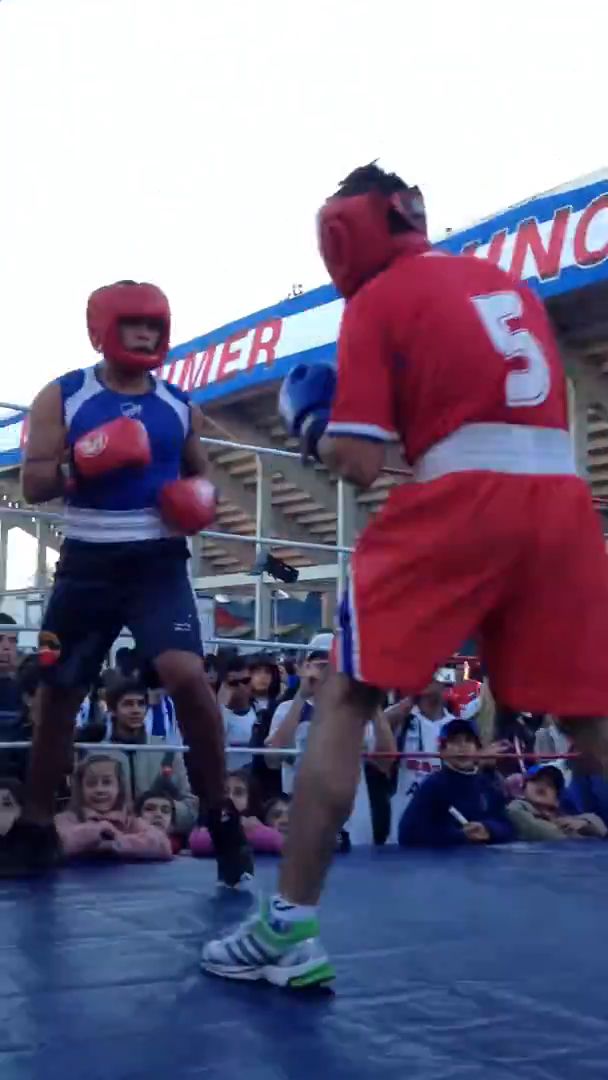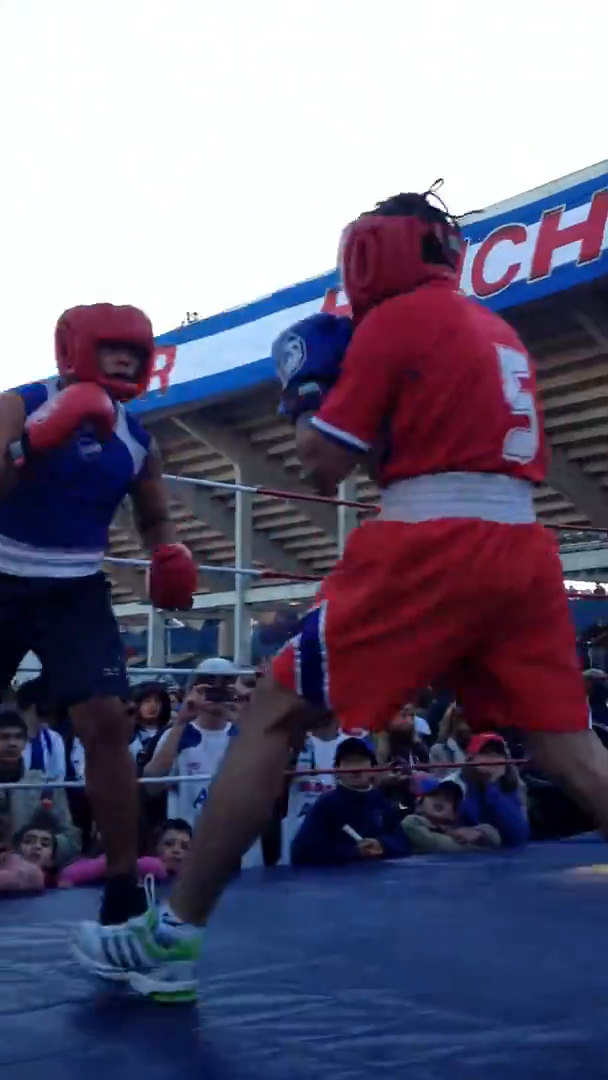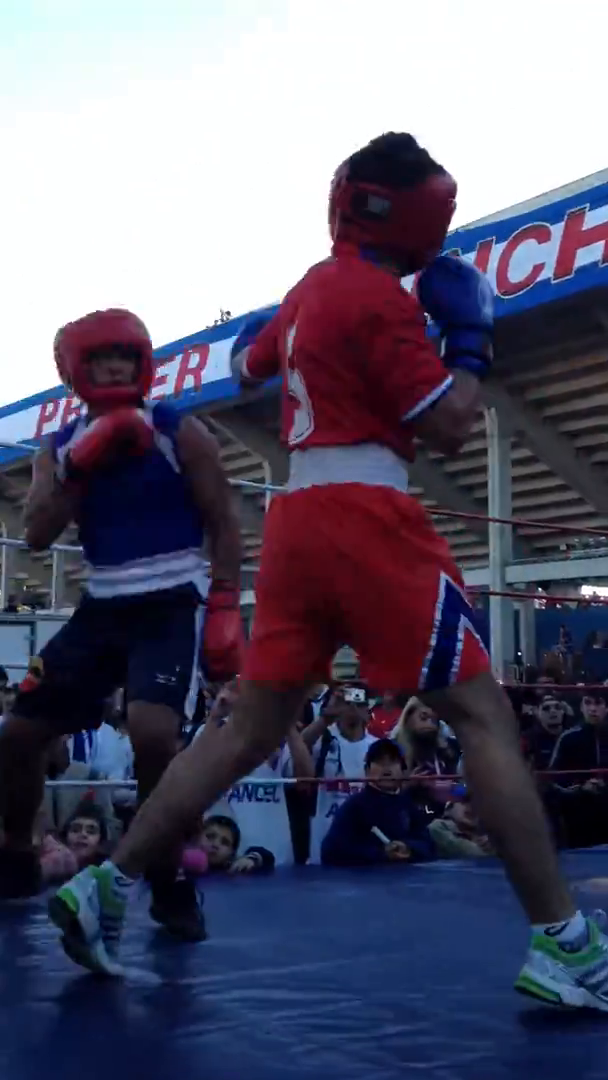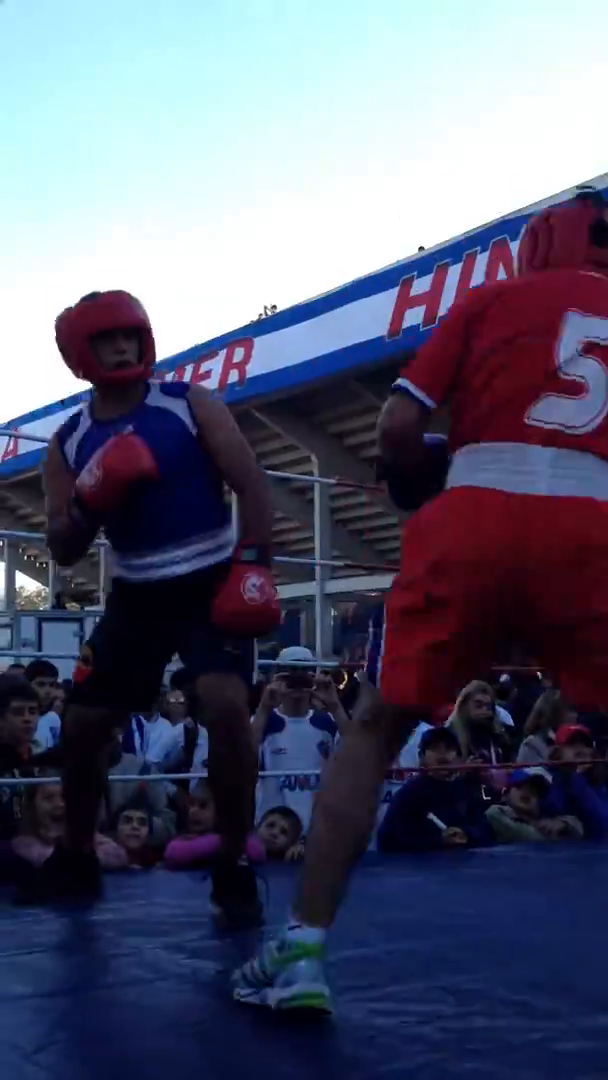
dt=0.5s
person 1, frame 1
left shoulder: (376, 303)
right shoulder: (503, 281)
left elbow: (360, 463)
left wrist: (310, 425)
left hip: (460, 507)
left knee: (344, 703)
left ankle: (289, 926)
person 1, frame 2
left shoulder: (391, 323)
right shoulder: (500, 330)
left elbow: (323, 467)
left wrist: (304, 391)
left hip: (424, 553)
right hip: (523, 556)
left knee: (269, 722)
left ankle: (171, 939)
person 1, frame 3
left shoulder: (307, 293)
right shoulder: (377, 294)
left elbow: (254, 363)
right elbow: (447, 426)
right wrist: (472, 340)
left hip: (298, 526)
right hip: (363, 519)
left knee: (249, 727)
right knee: (483, 717)
left ankle: (106, 886)
person 1, frame 4
left shoulder: (490, 301)
left elbow: (395, 424)
left wrist: (408, 470)
left hip: (467, 528)
left knee: (372, 733)
left ankle: (297, 951)
person 2, frame 1
left shoulder: (178, 404)
right shoulder: (62, 396)
left elbow: (198, 473)
left wrist: (198, 496)
right wrist: (86, 461)
left hip: (158, 563)
right hip: (88, 565)
left knee: (186, 677)
right knee: (56, 700)
left ankle: (220, 816)
person 2, frame 2
left shoulder: (137, 443)
left elbow: (154, 522)
left wrist: (171, 558)
left hip: (75, 594)
left knee: (105, 723)
left ankle: (124, 887)
person 2, frame 3
left shoulder: (181, 431)
right shoulder: (59, 446)
left elbow: (222, 524)
left wrist: (225, 605)
right wrist: (78, 462)
left hip: (171, 605)
right hip: (102, 607)
left knee: (154, 733)
left ankle: (170, 881)
person 2, frame 4
left shoulder: (190, 403)
right shoulder: (68, 442)
left elbow: (251, 485)
right elbow: (63, 551)
left wrist: (255, 562)
right wrist: (90, 501)
left hip: (214, 583)
right hip: (137, 595)
left knee: (225, 708)
right knee: (82, 725)
left ankle: (235, 866)
right ankle: (75, 857)
